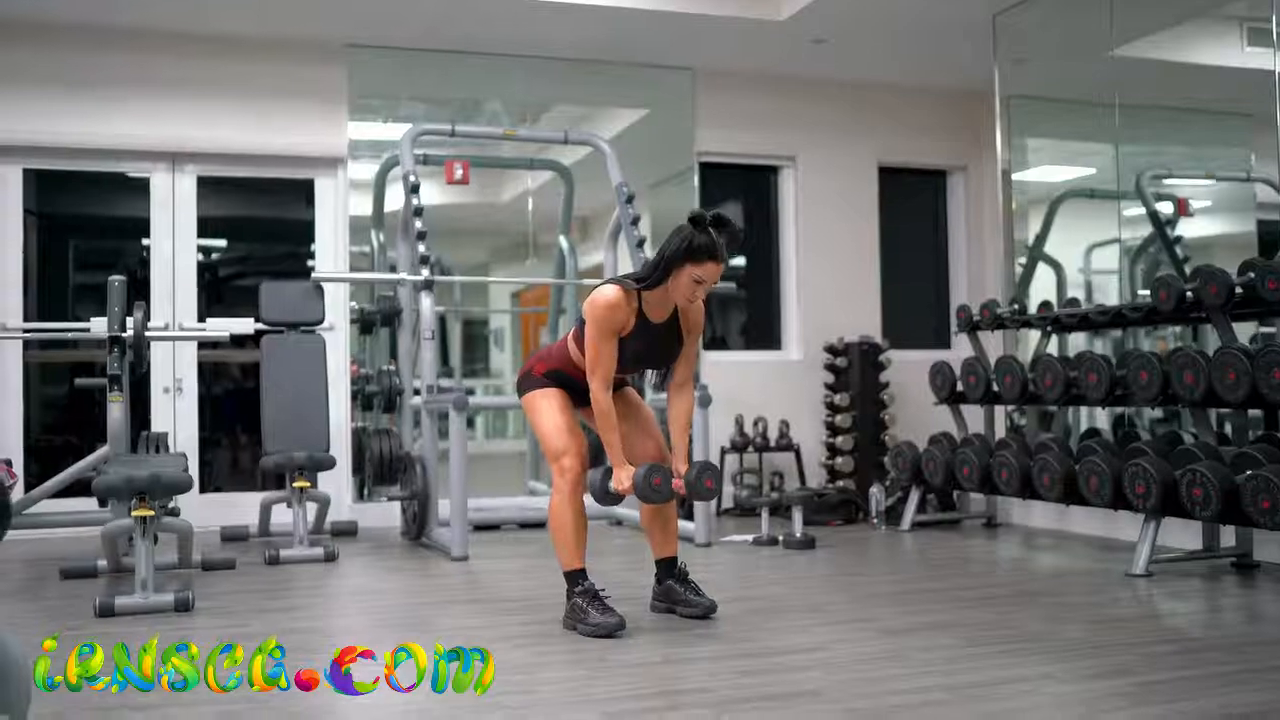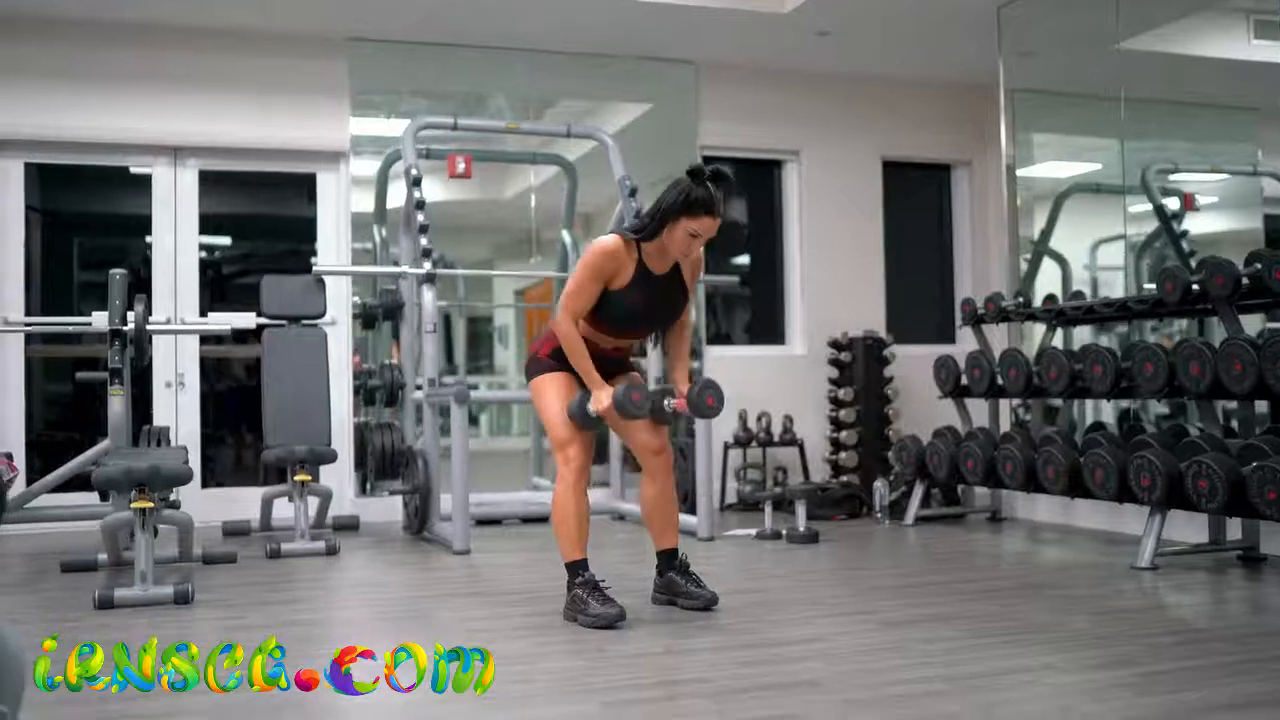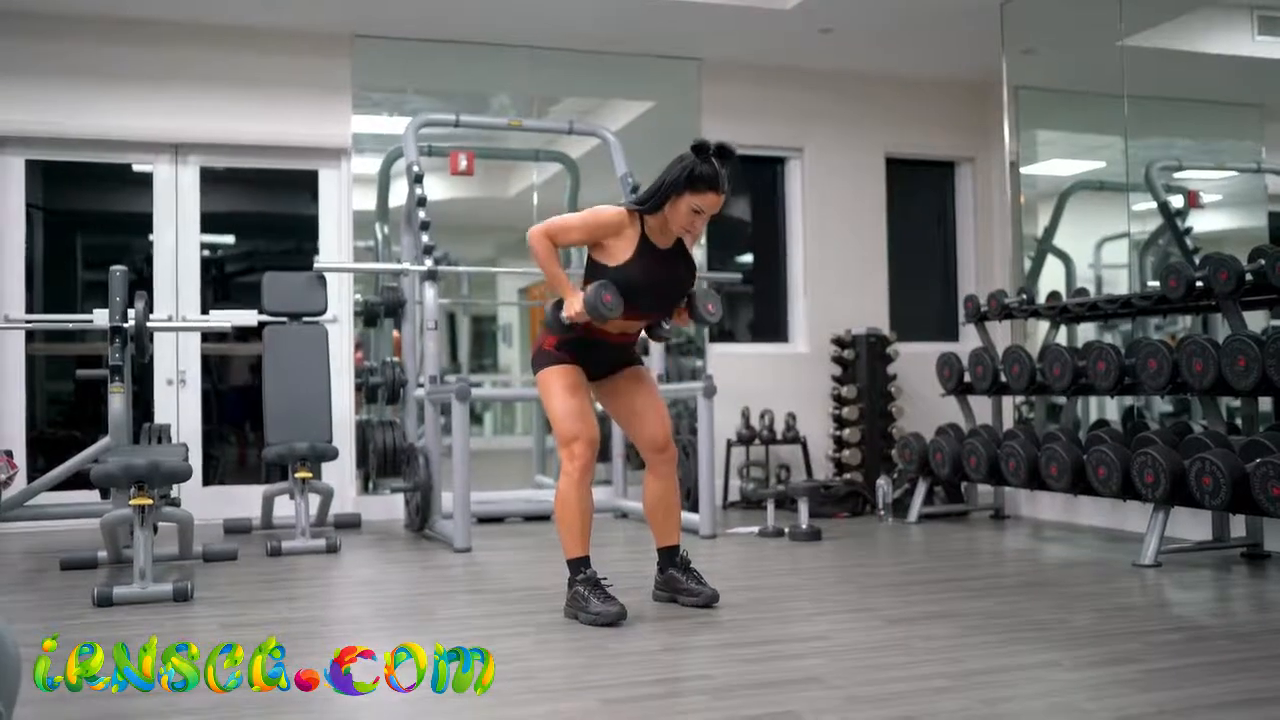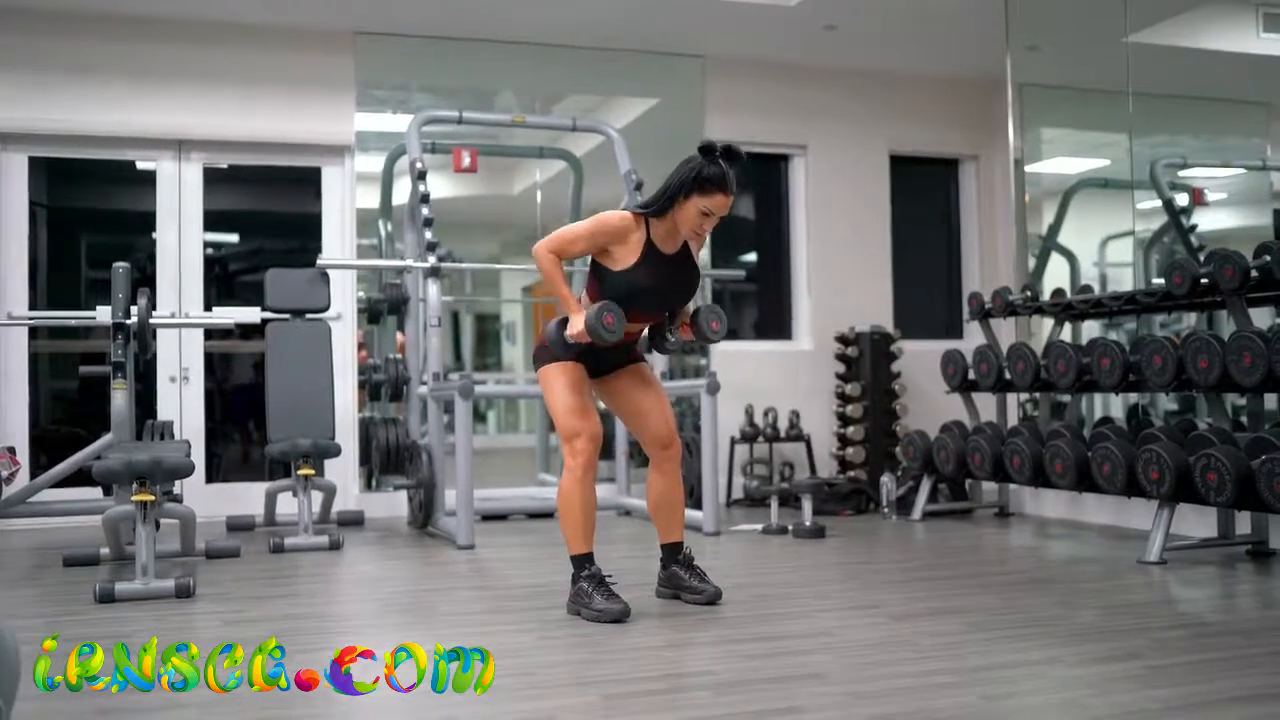
dt=0.3s
person 1, frame 1
left shoulder: (691, 312)
right shoulder: (611, 301)
left elbow: (681, 388)
right elbow: (597, 389)
left wrist: (681, 460)
right wrist: (619, 465)
left hip: (607, 384)
right hip: (551, 377)
left knee: (659, 467)
right knee: (571, 466)
left ankle: (668, 581)
right ankle: (578, 596)
person 1, frame 2
left shoulder: (690, 264)
right shoulder: (610, 251)
left elbow: (679, 325)
right elbow: (564, 319)
left wrist: (681, 383)
right wrist: (596, 388)
left hip: (614, 361)
right hip: (558, 358)
left knee: (659, 451)
right knee: (575, 455)
left ankle: (669, 572)
right ankle: (579, 586)
person 1, frame 3
left shoulder: (689, 234)
right shoulder: (614, 223)
right elbow: (539, 235)
left wrist: (676, 307)
right wrist: (569, 293)
left hip: (621, 353)
right hip: (567, 346)
left knee: (662, 449)
right knee: (581, 449)
left ankle: (671, 569)
right ankle: (580, 583)
person 1, frame 4
left shoulder: (693, 238)
right shoulder: (620, 227)
right elbow: (545, 250)
left wrist: (683, 318)
right wrist: (574, 311)
left hip: (622, 351)
right hip: (568, 346)
left knee: (666, 445)
right knee: (583, 445)
left ankle: (674, 565)
right ankle: (583, 579)
